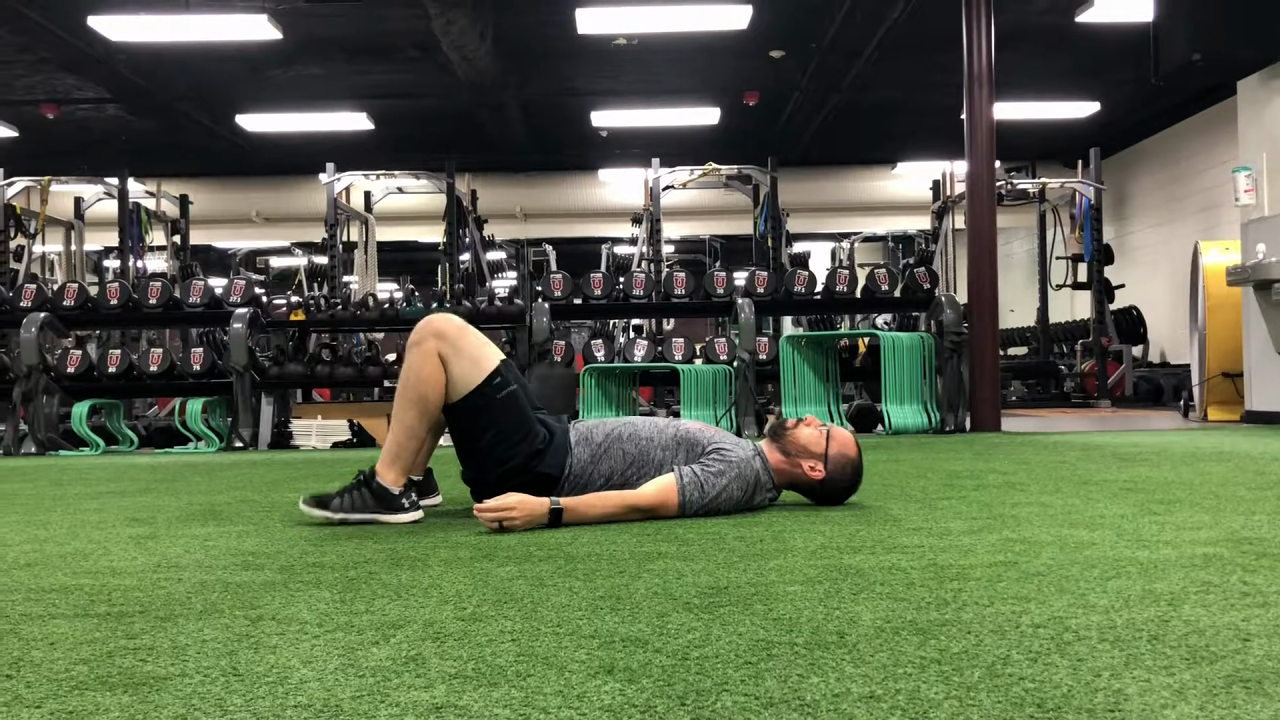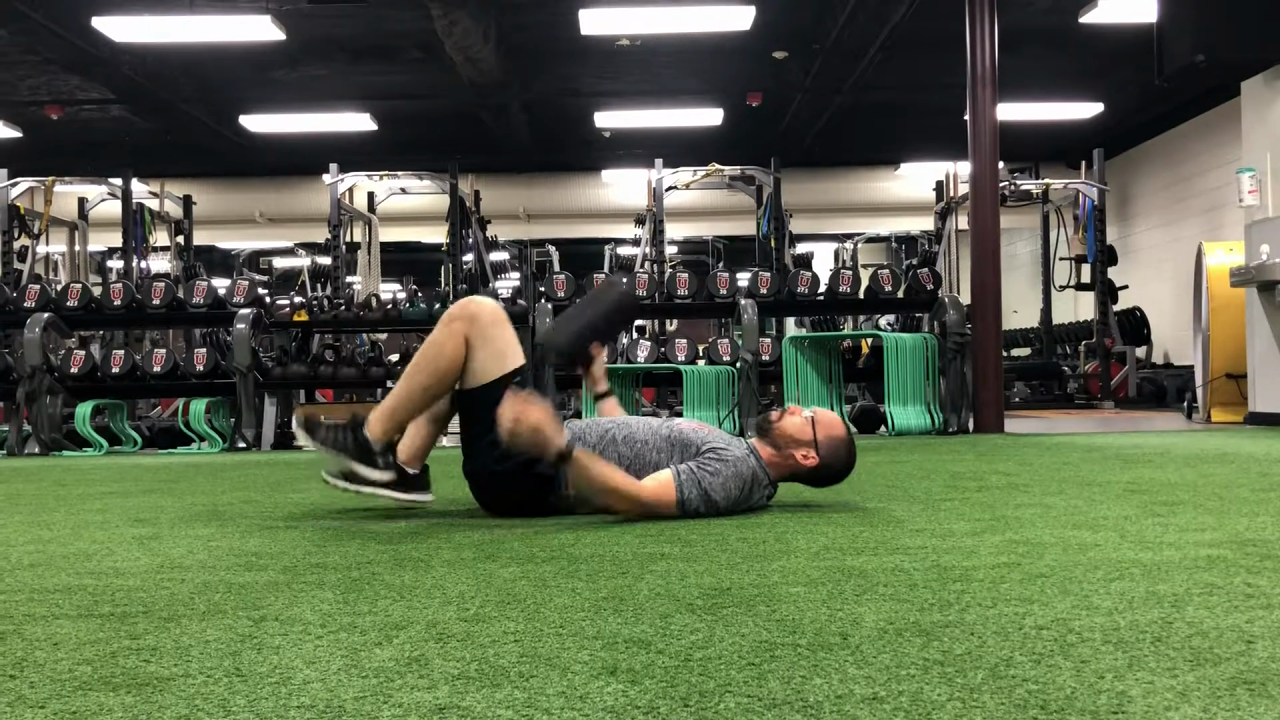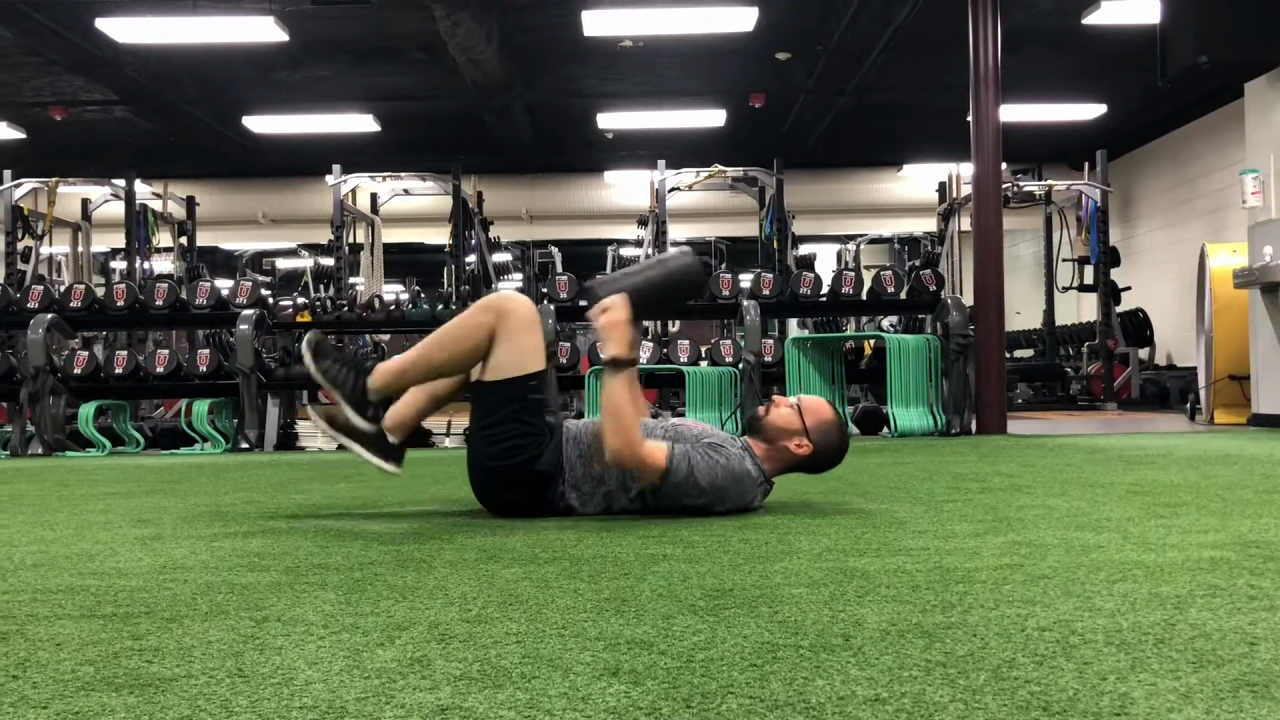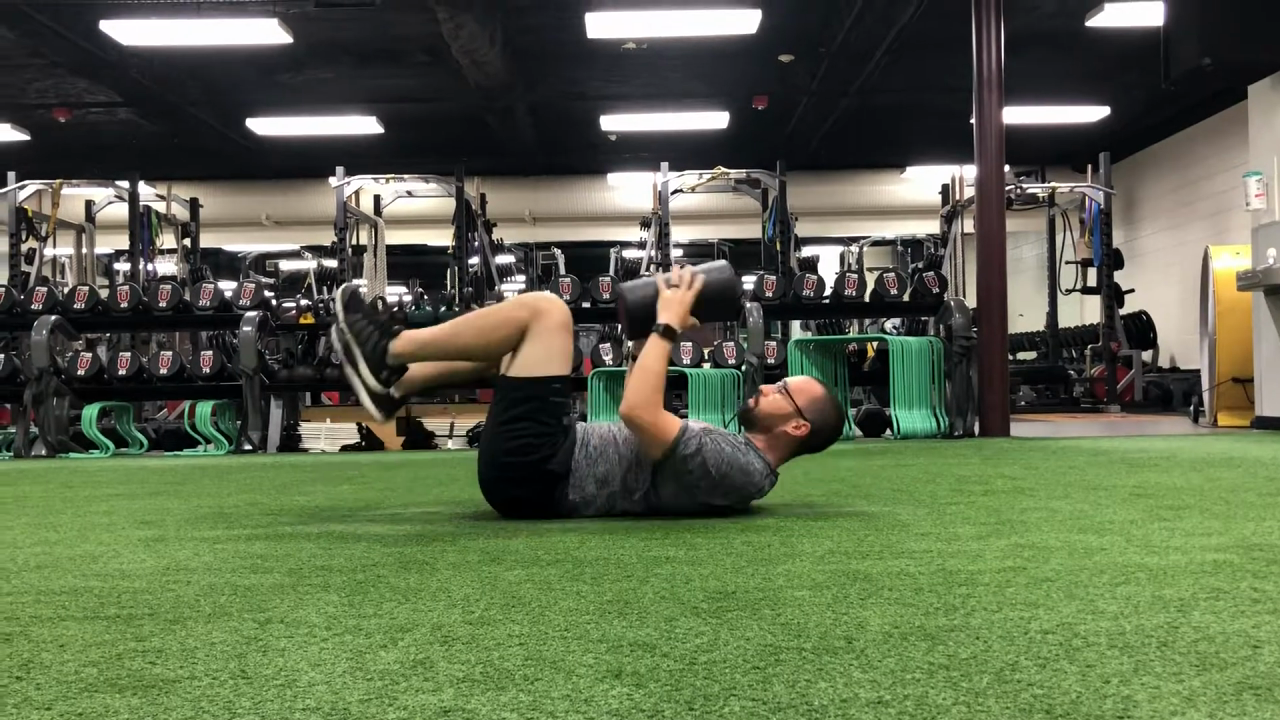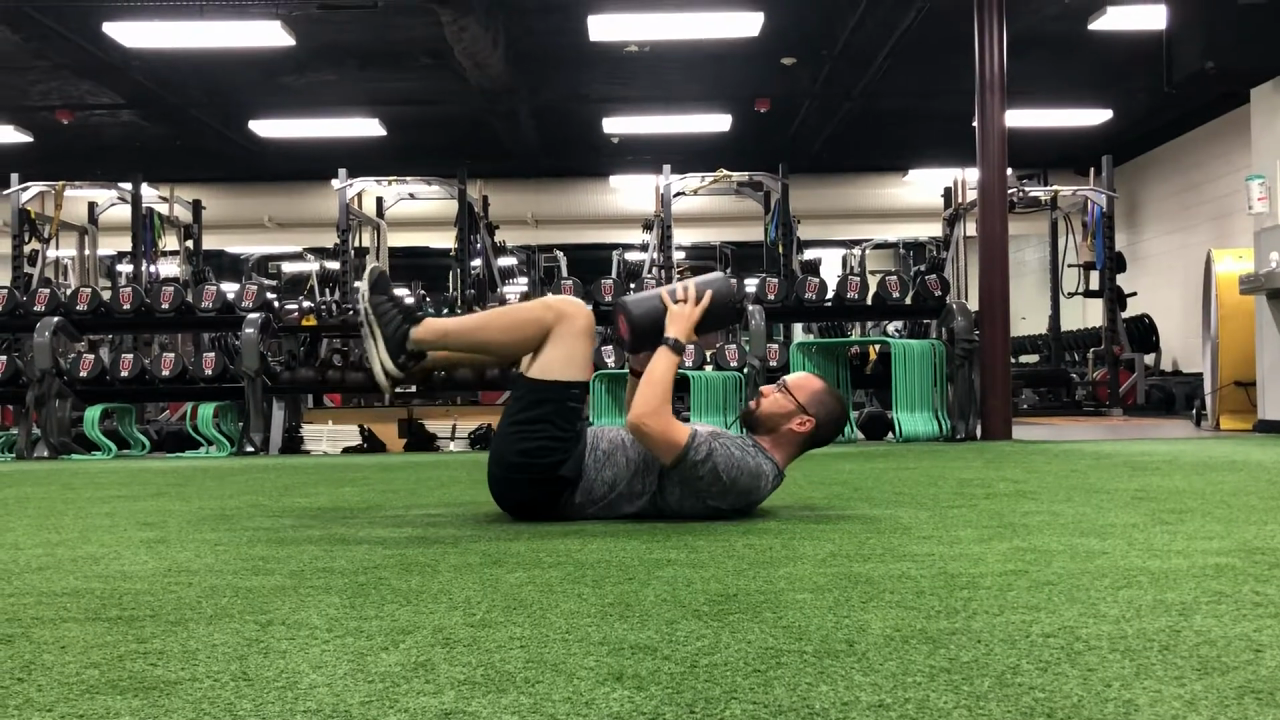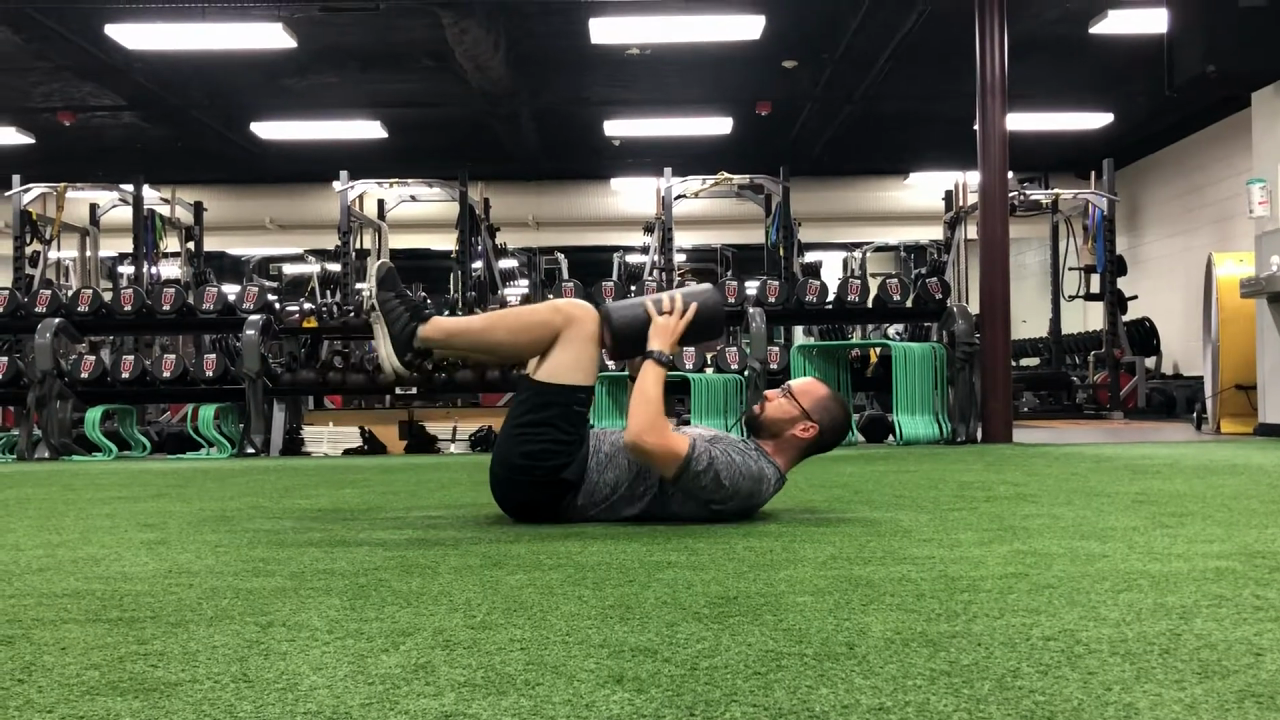
dt=0.2s
person 1, frame 1
left shoulder: (741, 473)
right shoulder: (742, 457)
left elbow: (639, 503)
left wrist: (545, 509)
left hip: (537, 468)
right hip: (560, 442)
left knee: (436, 332)
right knee: (451, 346)
left ankle: (387, 487)
right ankle: (410, 480)
person 1, frame 2
left shoulder: (736, 474)
right shoulder: (735, 457)
left elbow: (632, 497)
left wrist: (557, 443)
right wrist: (599, 387)
left hip: (525, 475)
right hip: (543, 465)
left knee: (473, 314)
right knee: (470, 344)
left ankle: (372, 438)
right ankle: (403, 467)
person 1, frame 3
left shoulder: (730, 473)
right shoulder: (732, 458)
left elbow: (623, 450)
right elbow: (641, 434)
left wrist: (617, 352)
right wrist: (622, 350)
left hip: (525, 475)
right hip: (546, 459)
left knee: (510, 307)
right knee: (490, 336)
left ankle: (368, 392)
right ankle: (382, 430)
person 1, frame 4
left shoulder: (735, 468)
right shoulder: (736, 455)
left elbow: (637, 413)
right elbow: (646, 420)
left wrist: (668, 324)
right wrist: (649, 347)
left hip: (531, 476)
right hip: (539, 473)
left knee: (544, 309)
right knee: (520, 333)
left ankle: (387, 354)
right ankle: (392, 382)
person 1, frame 5
left shoulder: (745, 470)
right shoulder: (743, 455)
left elbow: (645, 424)
right elbow: (649, 423)
left wrist: (675, 338)
right wrist: (644, 361)
left hip: (538, 477)
right hip: (547, 474)
left knee: (568, 313)
right knee: (546, 334)
left ankle: (408, 337)
right ankle: (410, 357)
person 1, frame 6
left shoulder: (745, 476)
right shoulder: (744, 456)
left elbow: (642, 439)
right elbow: (657, 433)
left wrist: (658, 350)
right wrist: (647, 353)
left hip: (540, 478)
right hip: (551, 476)
left knee: (575, 316)
right knee: (556, 333)
left ankle: (416, 334)
right ankle: (418, 343)
